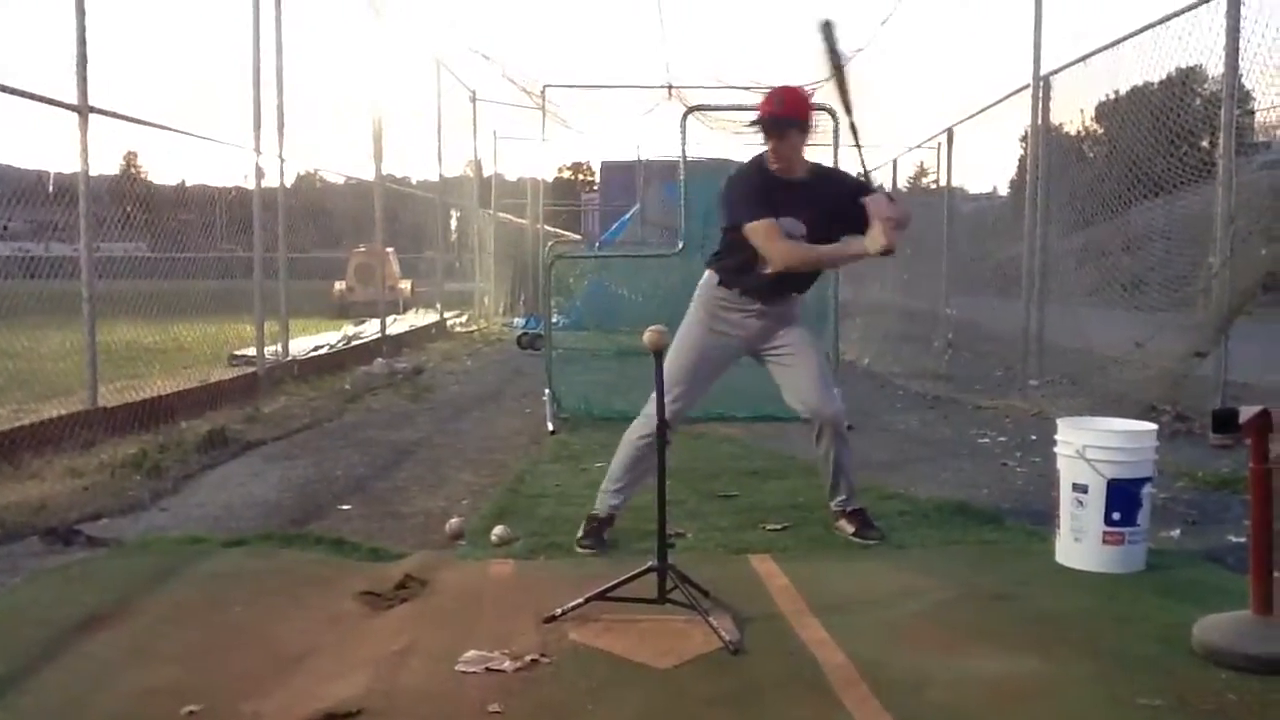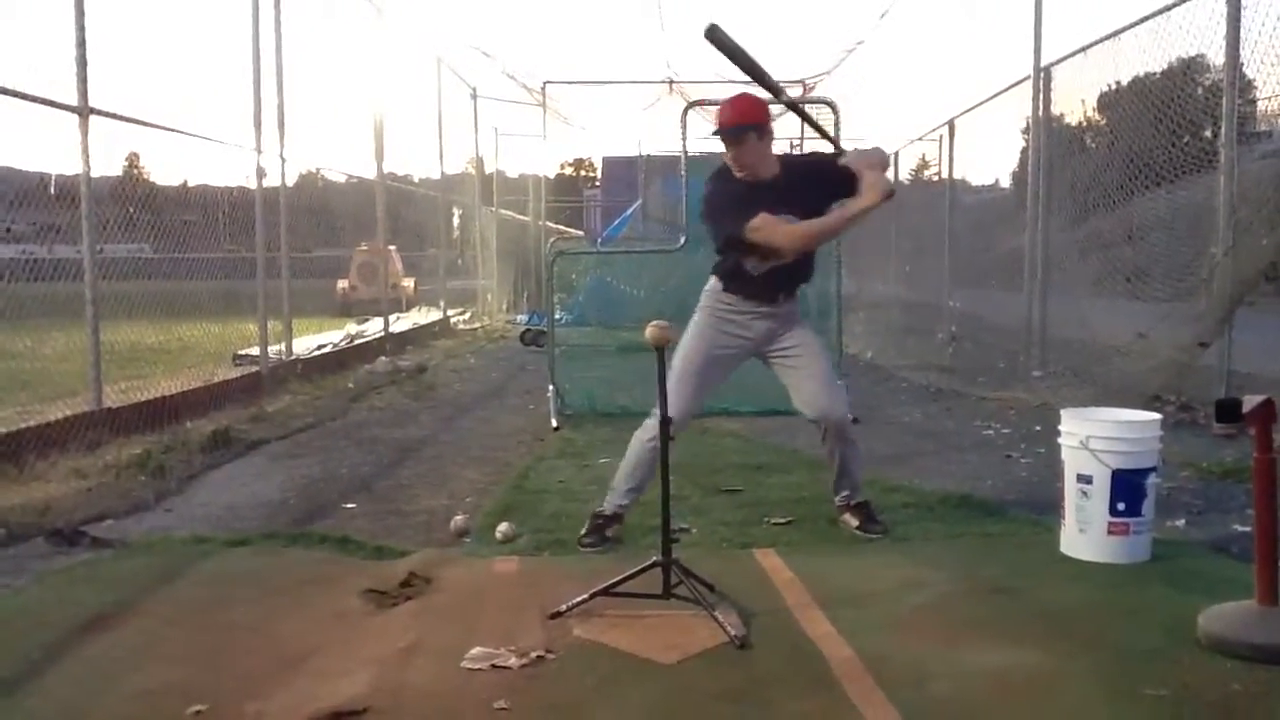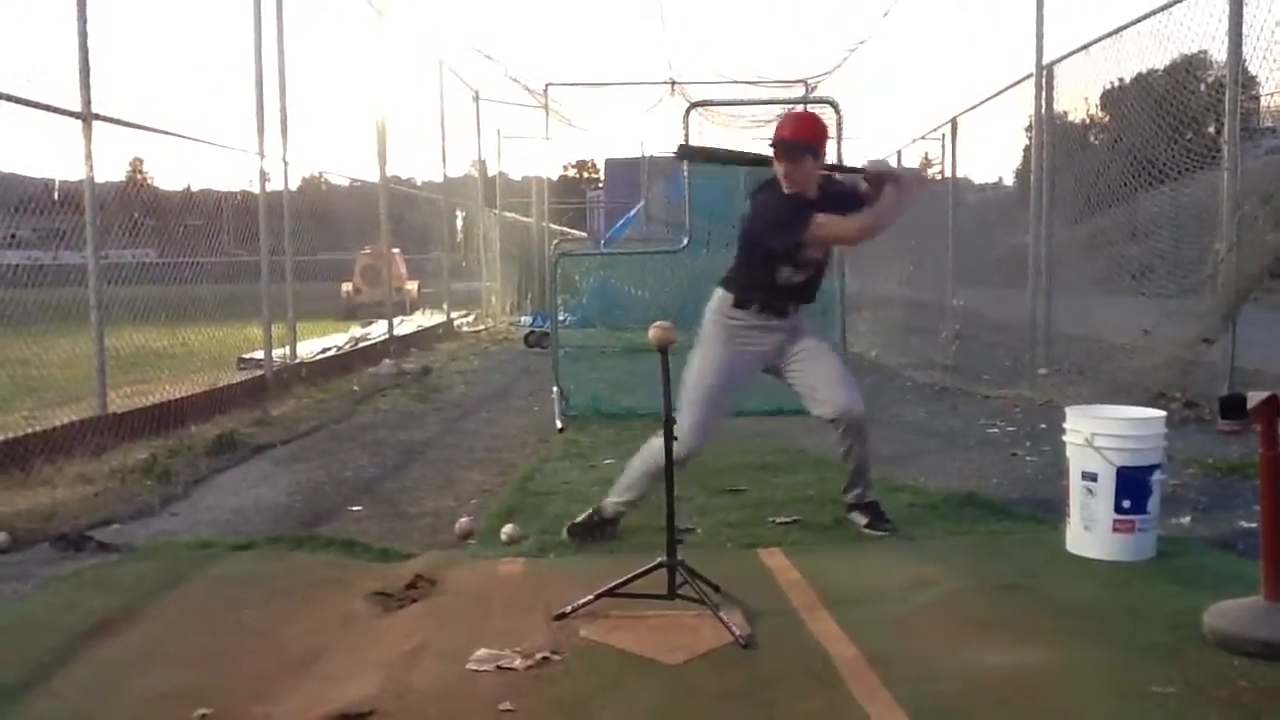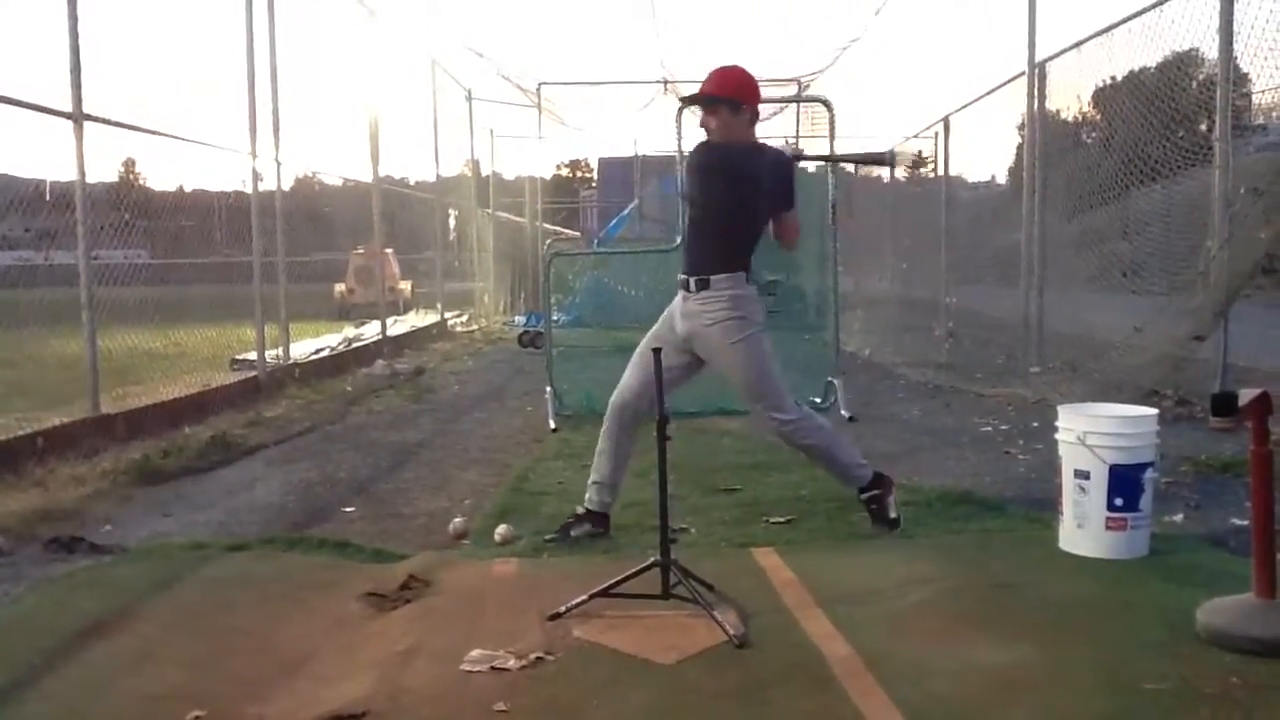
dt=0.5s
person 1, frame 1
left shoulder: (834, 186)
right shoulder: (745, 183)
left elbow: (893, 217)
right elbow: (781, 255)
left wrist: (884, 212)
right wrist: (864, 246)
left hip: (780, 313)
right hip: (721, 306)
left knee: (828, 410)
right knee: (661, 413)
left ankle: (845, 506)
right ankle: (605, 510)
person 1, frame 2
left shoulder: (807, 172)
right shoulder: (721, 193)
left elbow: (877, 160)
right elbow: (789, 239)
left wrist: (866, 166)
right wrist: (861, 204)
left hip: (783, 314)
right hip: (725, 310)
left knee: (832, 411)
right knee: (672, 415)
left ankle: (850, 500)
right ankle: (611, 511)
person 1, frame 3
left shoulder: (834, 194)
right shoulder: (769, 202)
right elbow: (853, 231)
left wrist: (883, 182)
right wrist: (897, 193)
left hip: (788, 329)
right hip: (732, 323)
left knee: (849, 411)
right knee: (689, 436)
left ankle: (858, 498)
right ankle: (610, 510)
person 1, frame 4
left shoulder: (709, 158)
right shoulder: (773, 164)
right elbow: (790, 239)
right wrist: (783, 174)
left hip: (725, 307)
right hip: (687, 302)
left knee: (783, 415)
right knee: (625, 405)
left ankle: (873, 485)
right ankle: (596, 511)
